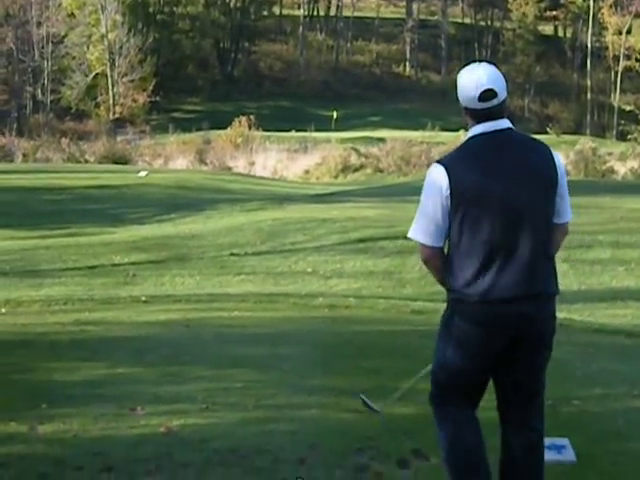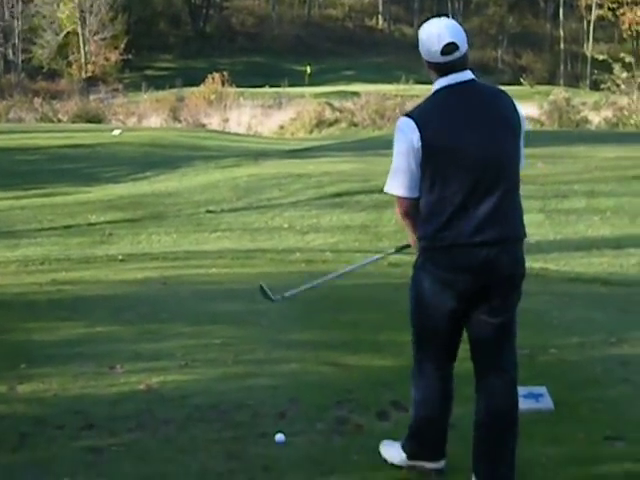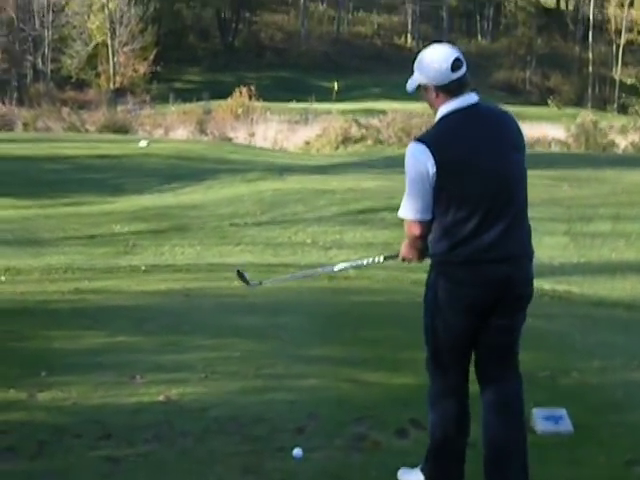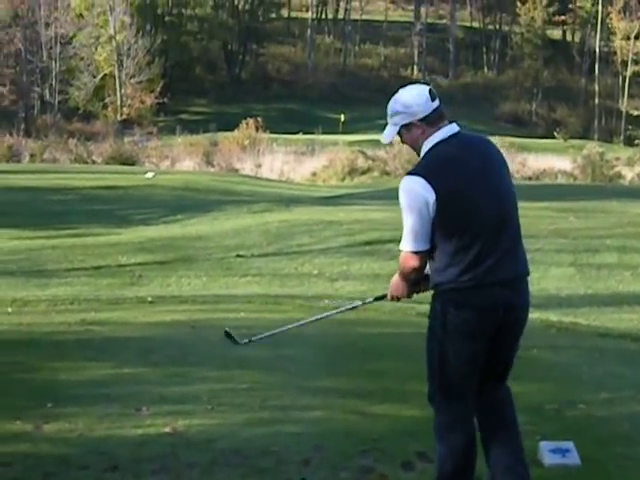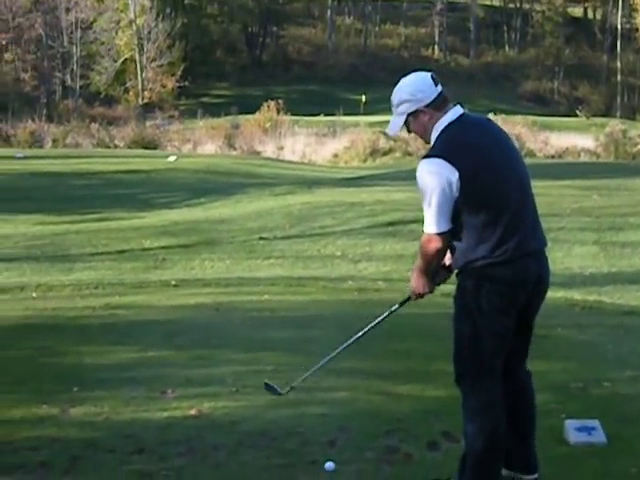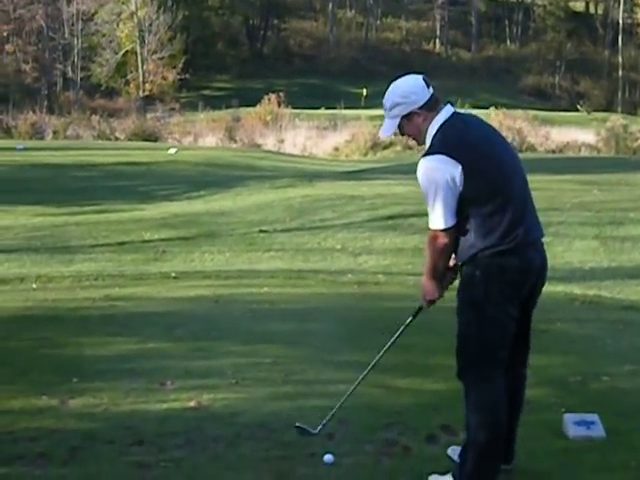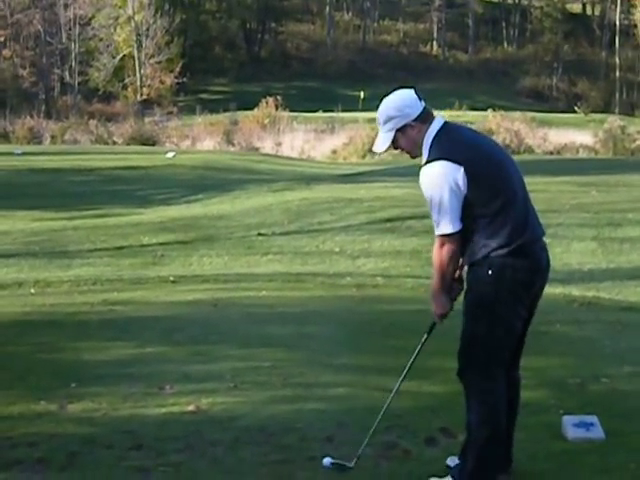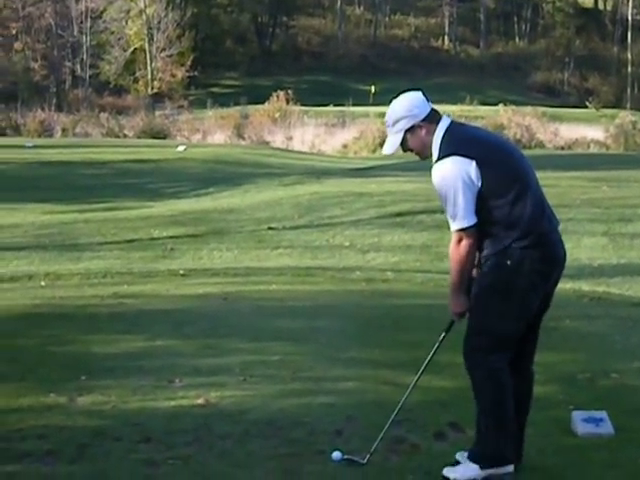
dt=0.2s
person 1, frame 1
left shoulder: (446, 170)
right shoulder: (546, 157)
left elbow: (429, 253)
right elbow: (559, 229)
left hip: (475, 311)
right hip: (536, 308)
left knee: (453, 404)
right knee: (524, 417)
person 1, frame 2
left shoulder: (415, 122)
right shoulder: (507, 106)
left elbow: (405, 203)
left wrist: (421, 235)
left hip: (445, 261)
right hip: (505, 253)
left knee: (433, 359)
right knee: (497, 363)
person 1, frame 3
left shoulder: (426, 147)
right shoulder: (508, 125)
left elbow: (416, 228)
left wrist: (414, 249)
left hip: (458, 276)
right hip: (513, 269)
left knee: (447, 374)
right knee: (501, 375)
person 1, frame 4
left shoulder: (420, 179)
right shoulder: (487, 149)
left elbow: (413, 257)
left wrist: (401, 282)
left hip: (463, 302)
right hip: (513, 292)
left knee: (453, 403)
right knee: (493, 391)
person 1, frame 5
left shoulder: (437, 162)
right shoulder: (488, 128)
left elbow: (434, 239)
left wrist: (422, 275)
right wrist: (455, 253)
left hip: (491, 278)
right hip: (533, 266)
left knee: (480, 380)
right knee: (513, 368)
person 1, frame 6
left shoulder: (437, 160)
right shoulder: (475, 126)
left elbow: (440, 235)
left wrist: (431, 278)
right wrist: (460, 255)
left hip: (494, 268)
right hip: (529, 257)
left knee: (481, 371)
right knee: (510, 362)
person 1, frame 7
left shoulder: (438, 167)
right shoulder: (463, 137)
left elbow: (447, 241)
left wrist: (440, 292)
right wrist: (461, 269)
left hip: (503, 268)
right hip: (529, 258)
left knee: (481, 371)
right knee: (502, 367)
person 1, frame 8
left shoulder: (449, 163)
right shoulder: (470, 138)
left elbow: (464, 238)
left wrist: (457, 291)
right wrist: (477, 269)
left hip: (520, 258)
right hip: (543, 250)
left knee: (484, 353)
right knee: (515, 358)
right ankle: (505, 449)
